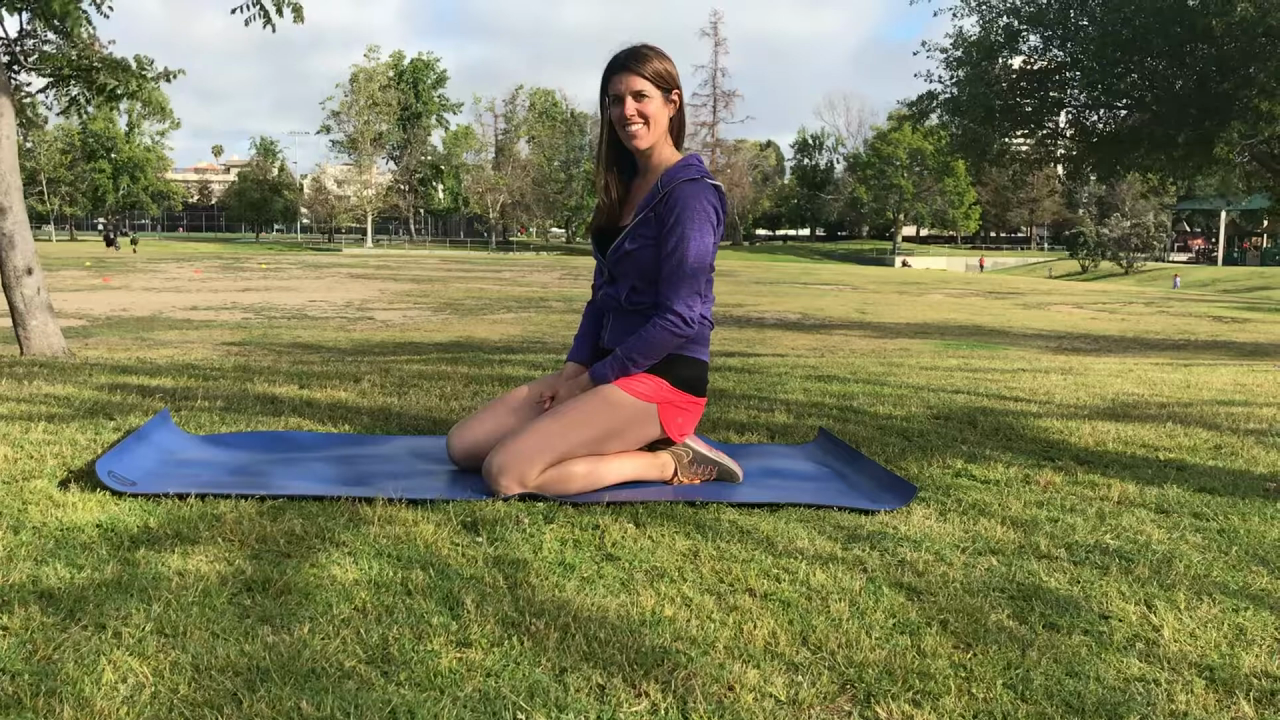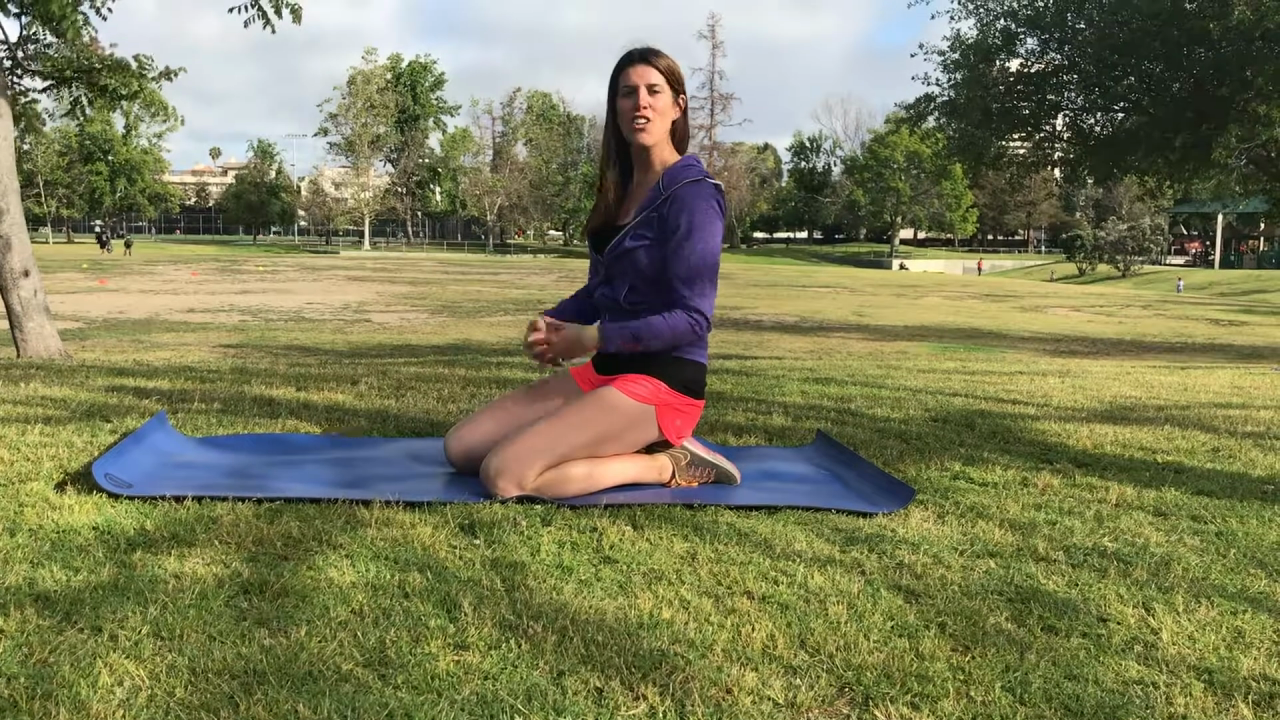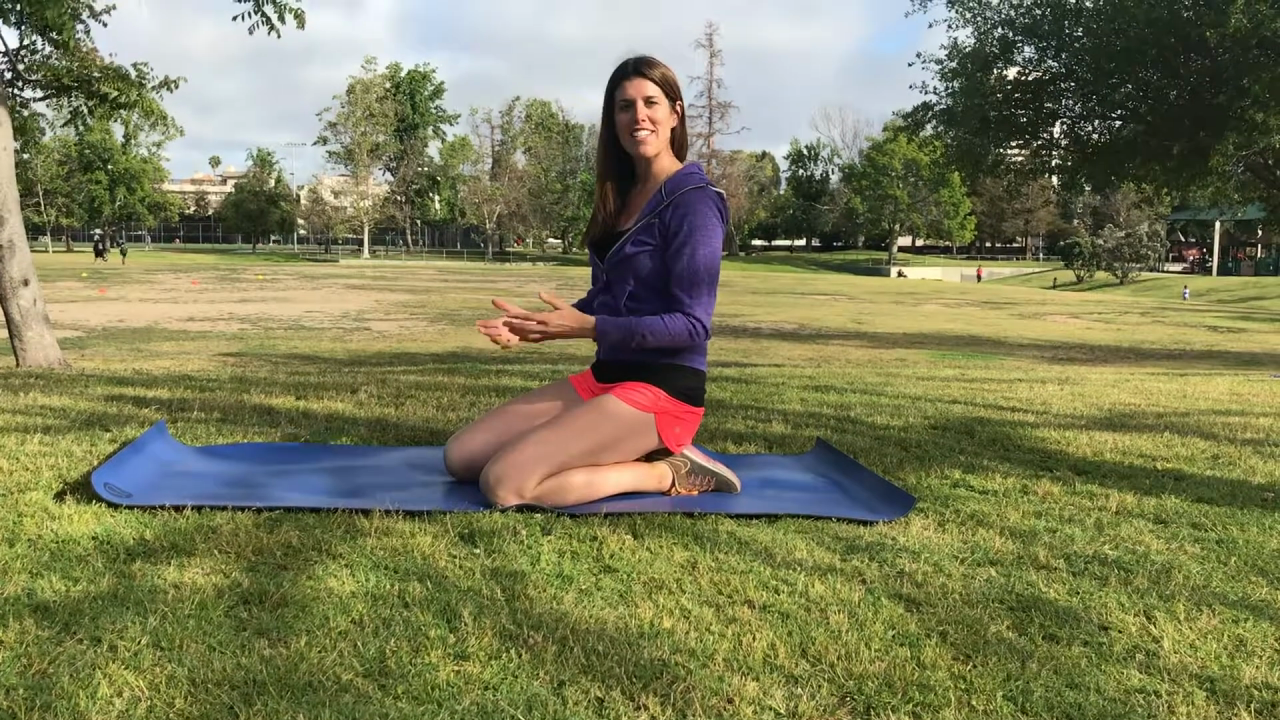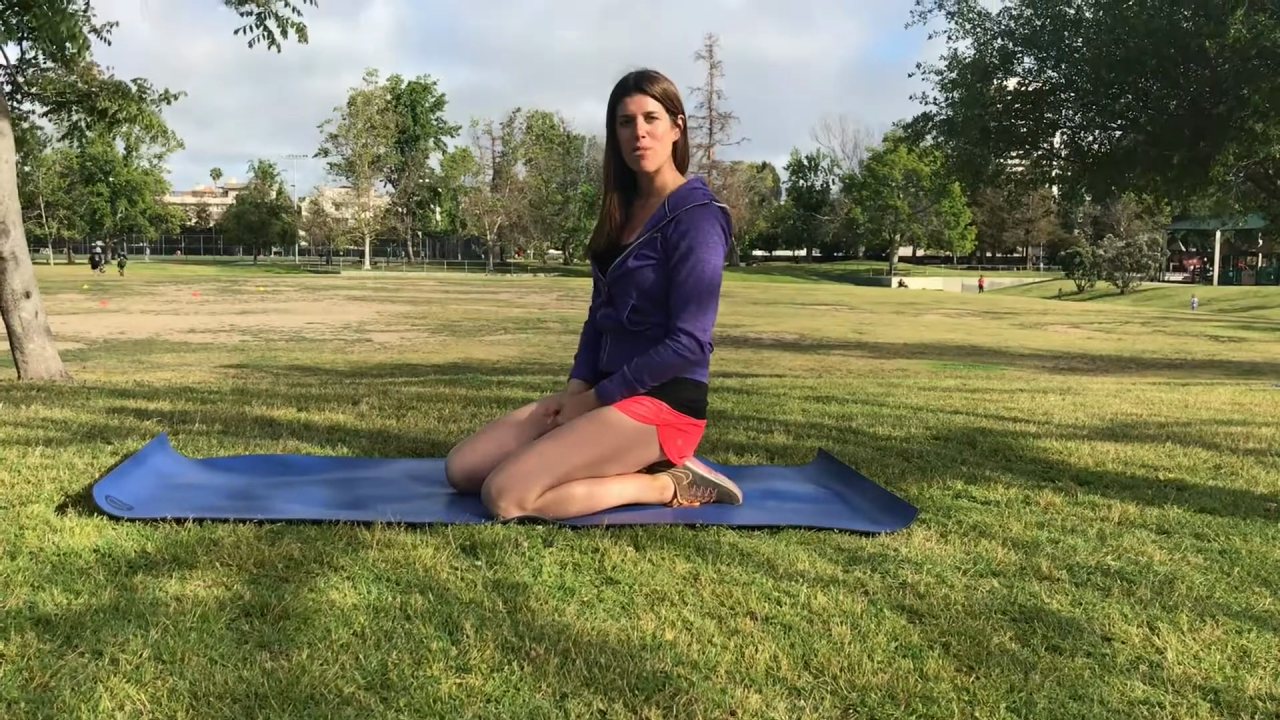
dt=0.4s
person 1, frame 1
left shoulder: (689, 193)
right shoulder: (624, 187)
left elbow: (680, 318)
left wrist: (590, 381)
right wrist: (574, 368)
left hip: (665, 378)
right hip: (611, 367)
left knee: (506, 472)
right knee: (463, 445)
left ankle: (669, 462)
right ankle: (640, 442)
person 1, frame 2
left shoulder: (691, 193)
right shoulder: (620, 187)
left elbow: (693, 317)
left wrist: (594, 339)
right wrist: (555, 325)
left hip: (662, 381)
right hip: (608, 368)
left knee: (503, 474)
right knee: (461, 446)
left ankle: (666, 465)
right ankle: (637, 445)
person 1, frame 3
left shoulder: (692, 202)
right shoulder: (619, 195)
left elbow: (691, 323)
left wrist: (588, 327)
right wrist: (534, 323)
left hip: (662, 389)
right hip: (606, 376)
left knee: (503, 484)
right knee: (460, 456)
left ankle: (668, 473)
right ankle: (640, 453)
person 1, frame 4
left shoulder: (696, 217)
right shoulder: (622, 208)
left elbow: (690, 341)
left wrist: (597, 398)
right wrist: (577, 386)
left hip: (663, 401)
right hip: (608, 389)
left knee: (505, 495)
right knee: (461, 467)
left ankle: (668, 484)
right ankle: (641, 466)
